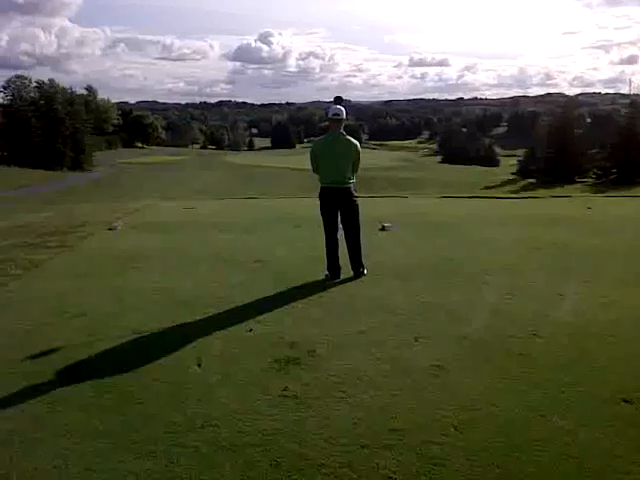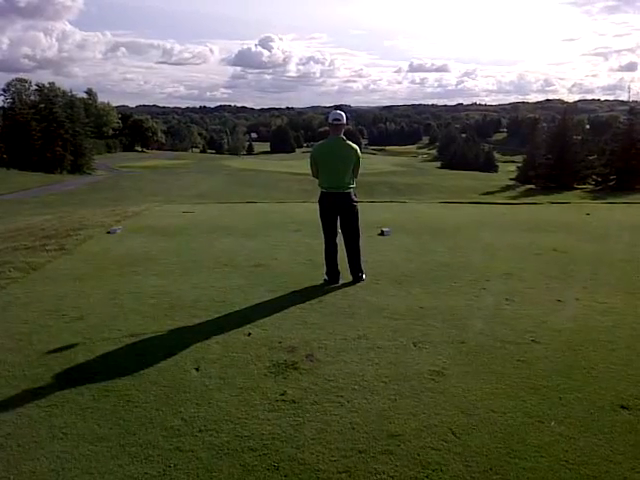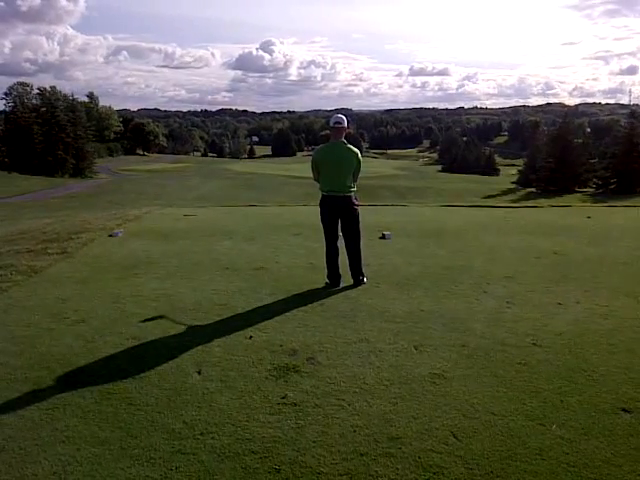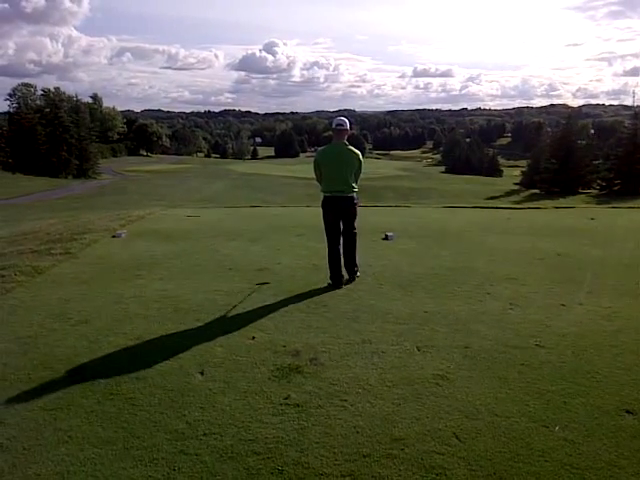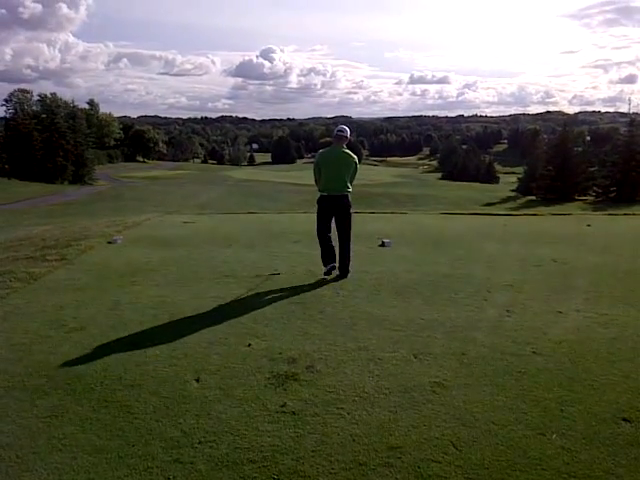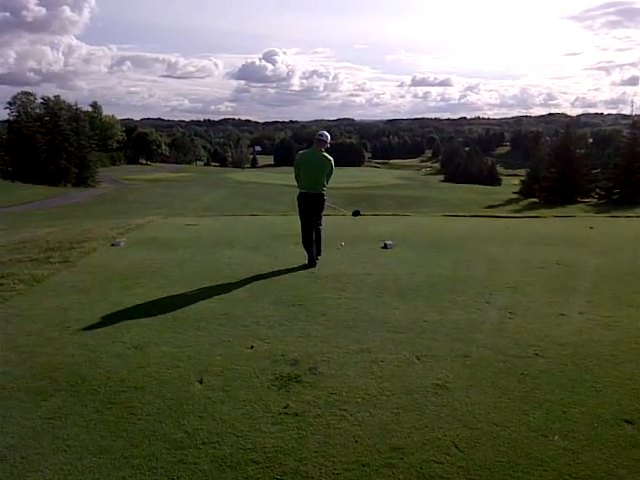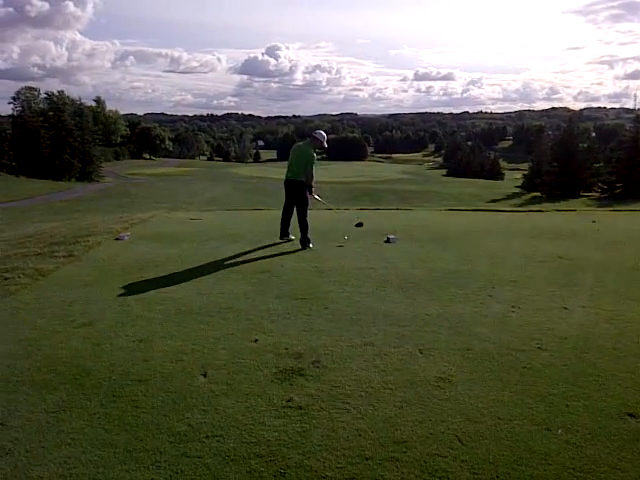
dt=0.7s
person 1, frame 1
left shoulder: (318, 144)
right shoulder: (353, 144)
left elbow: (315, 170)
right elbow: (355, 170)
left hip: (327, 192)
right hip: (347, 191)
left knee: (331, 233)
right knee: (352, 232)
left ankle: (334, 271)
right ankle: (358, 269)
person 1, frame 2
left shoulder: (318, 148)
right shoulder: (354, 149)
left elbow: (315, 174)
right elbow: (355, 174)
left hip: (327, 197)
right hip: (347, 196)
left knee: (330, 238)
right knee: (352, 237)
left ankle: (332, 276)
right ankle: (357, 274)
person 1, frame 3
left shoulder: (318, 152)
right shoulder: (354, 153)
left elbow: (316, 178)
right elbow: (355, 178)
left hip: (328, 200)
right hip: (348, 200)
left knee: (331, 241)
right knee: (353, 241)
left ankle: (334, 279)
right ankle: (358, 277)
person 1, frame 4
left shoulder: (321, 153)
right shoulder: (356, 154)
left elbow: (319, 179)
right elbow: (356, 179)
left hip: (330, 201)
right hip: (349, 200)
left knee: (333, 241)
right knee: (350, 237)
left ankle: (336, 279)
right ankle: (352, 271)
person 1, frame 5
left shoulder: (321, 155)
right shoulder: (353, 158)
left elbow: (317, 179)
right elbow: (350, 180)
left hip: (326, 199)
right hip: (344, 199)
left knee: (324, 233)
right knee: (344, 235)
left ankle: (329, 262)
right ankle: (344, 270)
person 1, frame 6
left shoulder: (300, 156)
right shoulder: (329, 160)
left elbow: (297, 176)
right elbow: (327, 180)
left hip: (304, 196)
right hip: (320, 196)
left knee: (307, 228)
right knee: (317, 225)
left ankle: (312, 259)
right ankle: (316, 253)
person 1, frame 7
left shoulder: (296, 146)
right shoulder: (310, 154)
right elbow: (309, 174)
right wrist: (311, 187)
left hip: (289, 181)
right hip: (299, 184)
left knee: (287, 209)
right knee: (302, 213)
left ankle: (284, 234)
right ankle: (305, 241)
